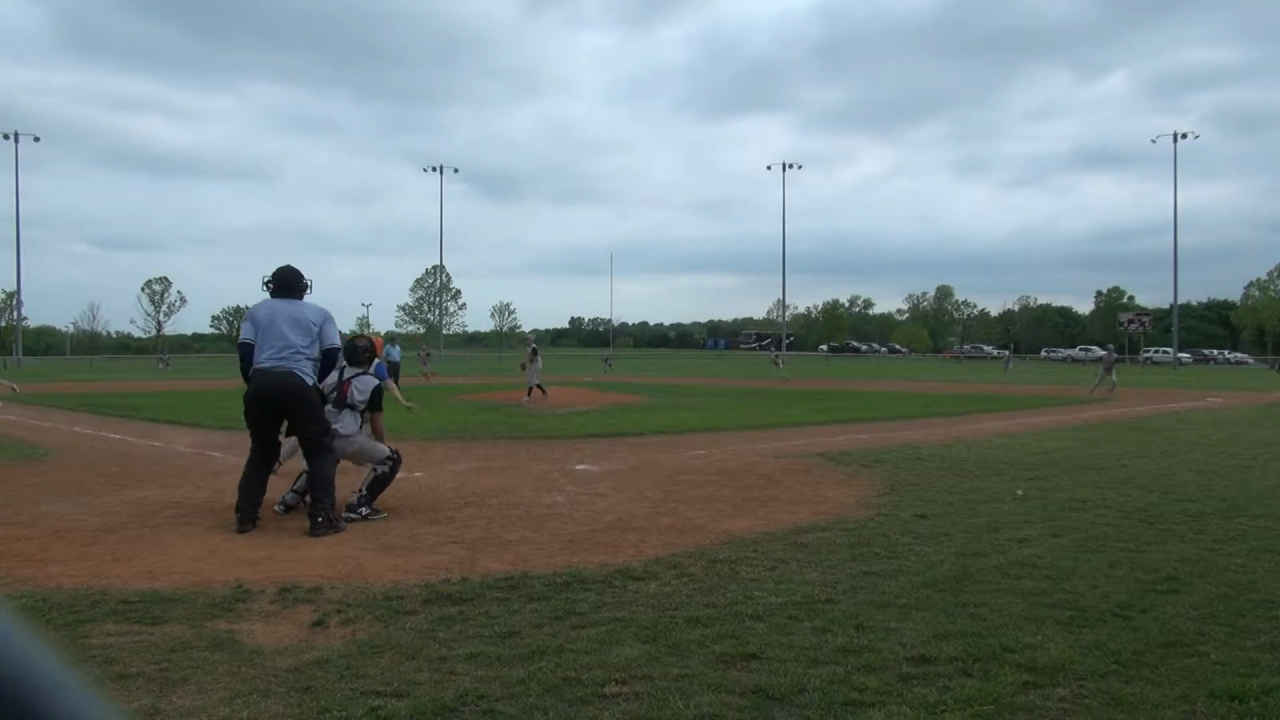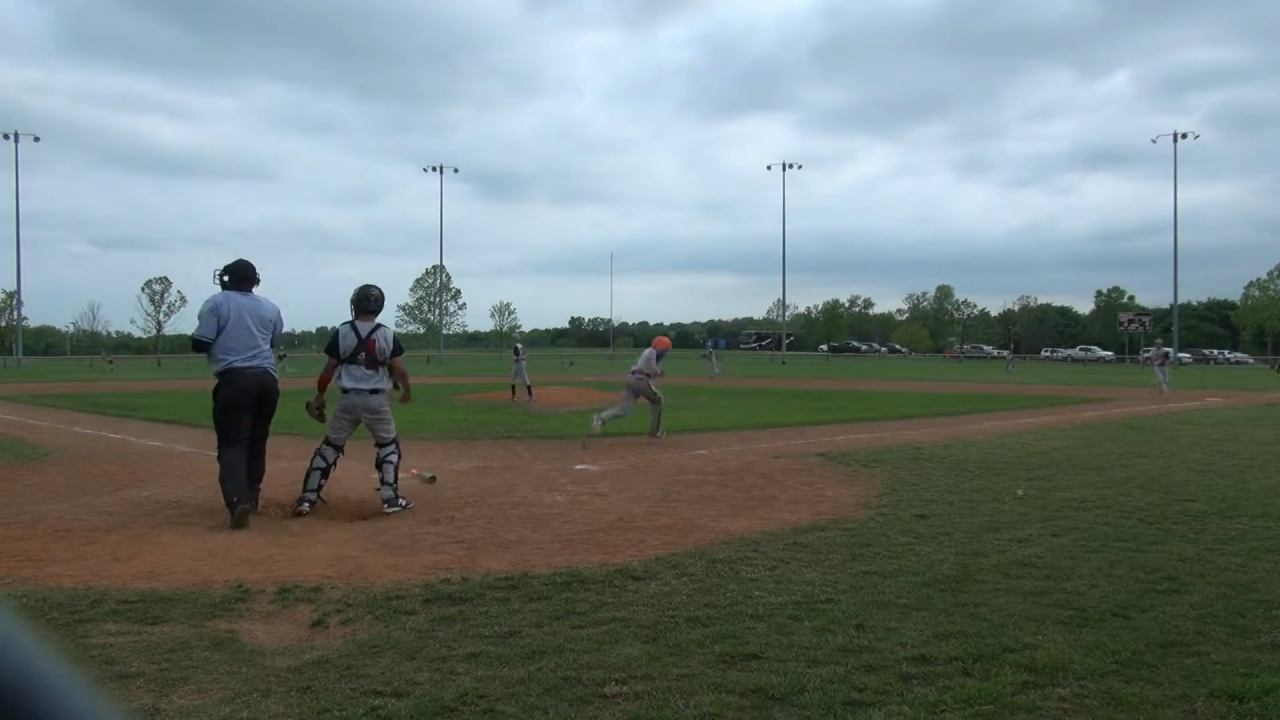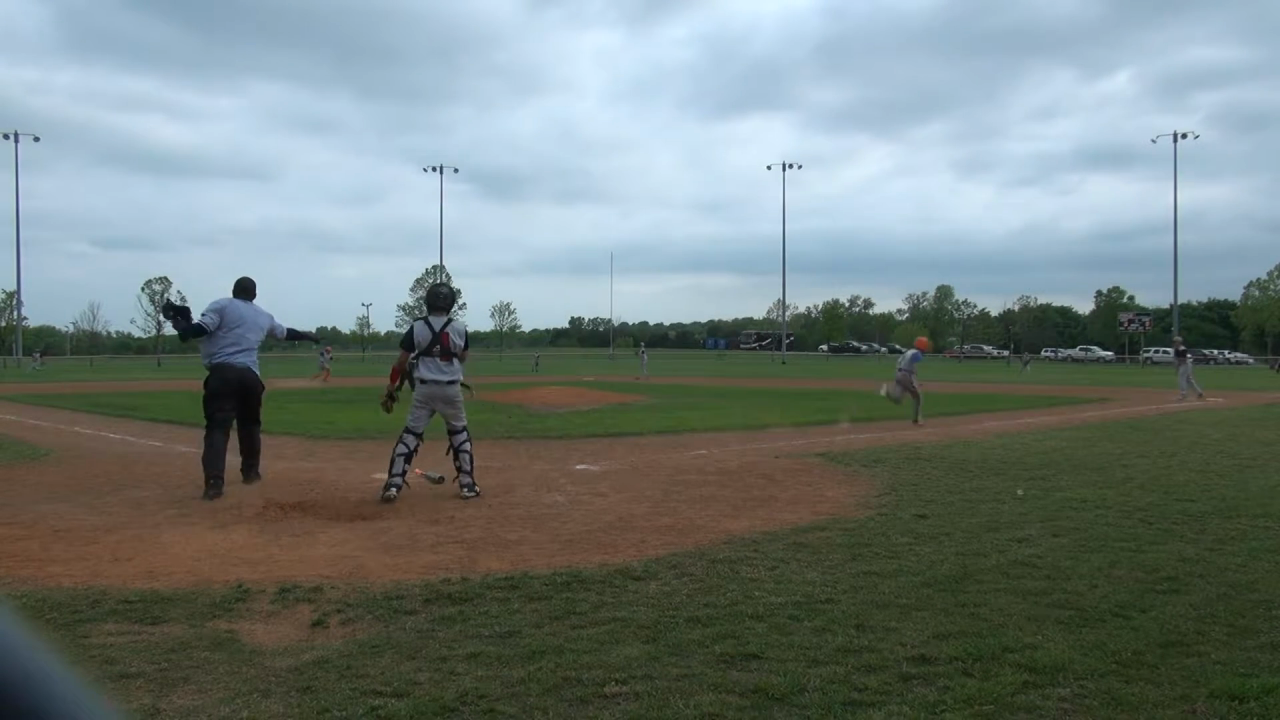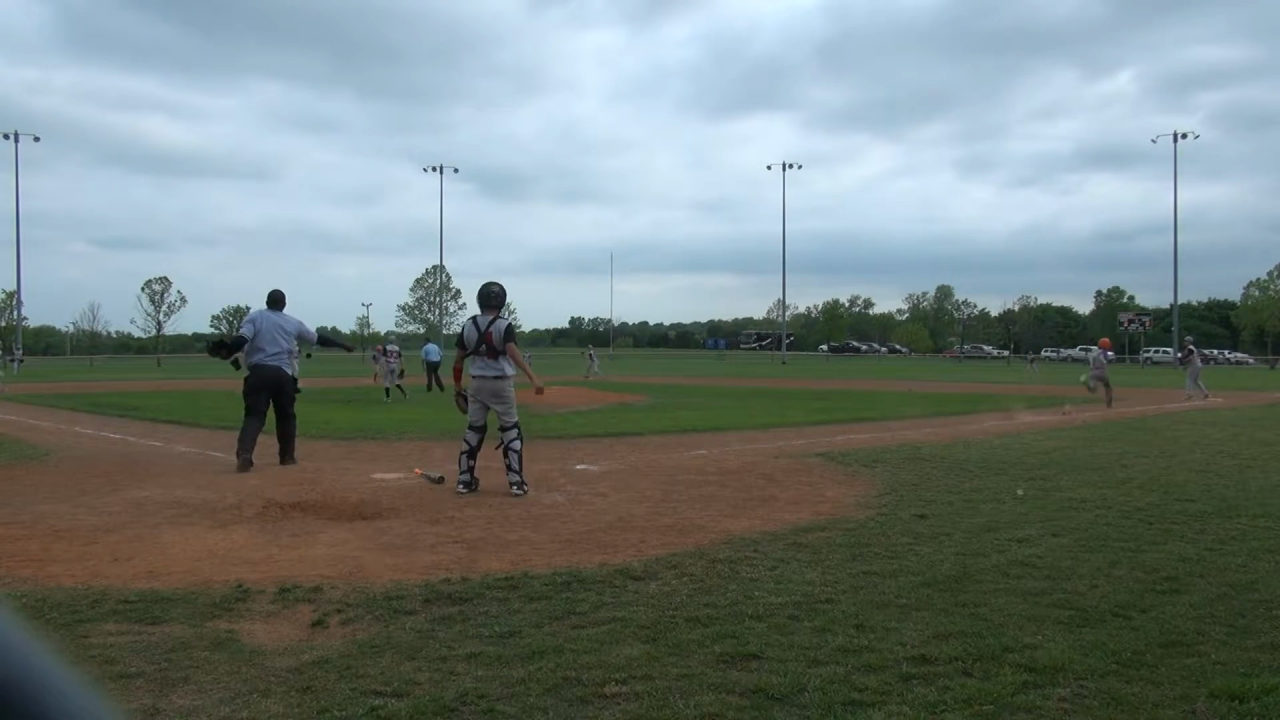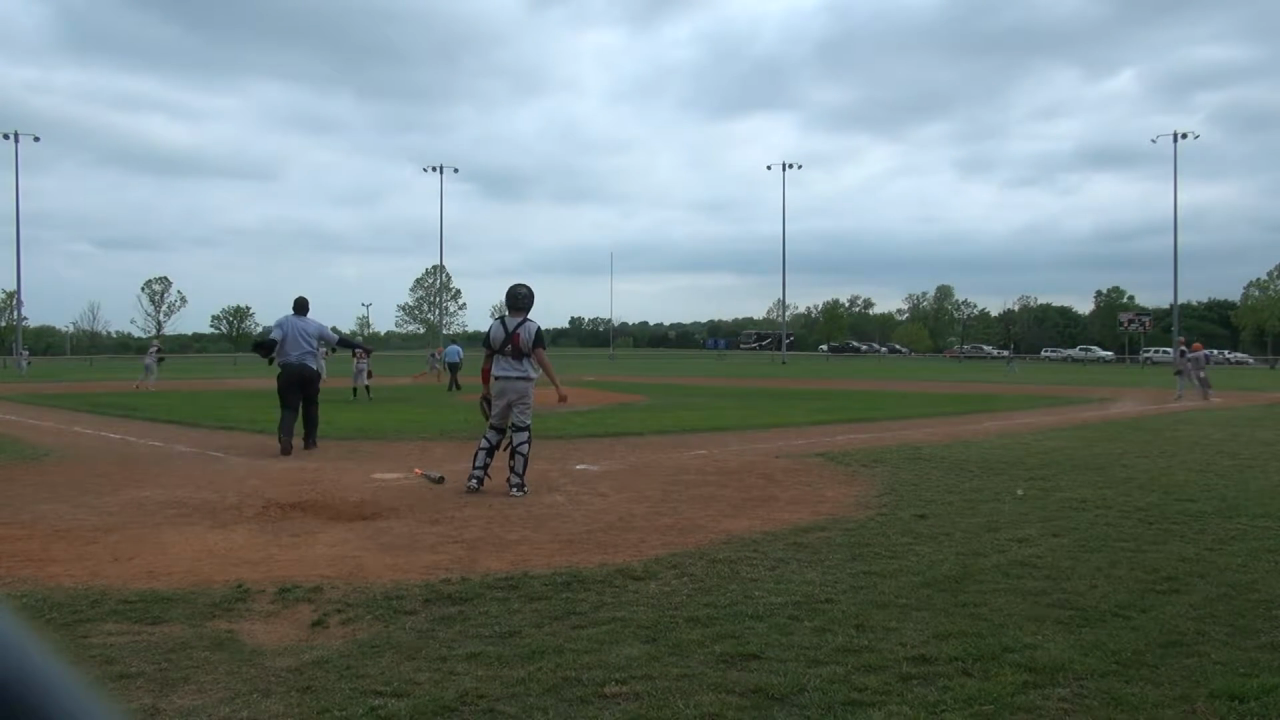
dt=1s
person 1, frame 1
left shoulder: (256, 310)
right shoulder: (319, 314)
left elbow: (245, 352)
right elbow: (331, 357)
left wrist: (253, 387)
right wrist: (317, 383)
left hip: (262, 384)
right hip: (299, 384)
left knee: (262, 450)
right knee: (320, 450)
left ankle: (245, 516)
right ankle: (322, 517)
person 1, frame 2
left shoulder: (217, 303)
right shoulder: (271, 308)
left elbow: (198, 344)
left wrist: (215, 345)
left hip: (235, 380)
right hip: (267, 379)
left knee: (232, 444)
right knee: (256, 442)
left ankle: (239, 501)
right ankle: (250, 498)
person 1, frame 3
left shoulder: (221, 305)
right shoulder: (264, 316)
left elbow: (202, 330)
right elbow: (286, 333)
left wrist: (183, 327)
right wrist: (310, 337)
left hip: (222, 373)
right hip: (250, 375)
left knee: (217, 427)
right knee: (249, 424)
left ankle: (214, 481)
right ankle: (250, 472)
person 1, frame 4
left shoulder: (254, 317)
right shoulder: (294, 323)
left elbow: (241, 340)
right elbow: (319, 339)
left wrist: (228, 353)
right wrist: (343, 346)
left hip: (258, 373)
right hip: (282, 374)
left knee: (254, 416)
right knee: (286, 416)
left ankle: (245, 454)
right ankle: (286, 456)
person 1, frame 5
left shoulder: (282, 322)
right shoulder: (317, 326)
left elbow: (272, 343)
right elbow: (339, 341)
left wrist: (266, 354)
right wrist: (360, 347)
left hip: (288, 371)
right hip: (309, 371)
left knee: (288, 407)
right knee: (310, 406)
left ankle: (285, 438)
right ankle: (310, 441)
person 2, frame 1
left shoulder: (333, 376)
right shoulder: (373, 384)
right elbow: (376, 424)
right wrist: (381, 444)
right hip: (345, 439)
right knee: (391, 458)
left ankle: (291, 500)
right ankle: (359, 506)
person 2, frame 2
left shoulder: (342, 332)
right shoulder: (387, 334)
left elbow: (330, 368)
right elbow: (400, 370)
left wrist: (319, 396)
right wrist: (407, 391)
left hip: (349, 398)
right hip: (377, 399)
left knee: (330, 446)
right knee: (388, 446)
left ankle: (307, 498)
right ankle: (389, 498)
person 2, frame 3
left shoulder: (417, 327)
right shoulder: (459, 327)
left elbow: (402, 360)
right elbow: (464, 358)
left wrist: (392, 384)
left hip: (424, 389)
right hip: (451, 389)
left knee: (410, 434)
right knee: (459, 434)
left ankle: (393, 484)
right ankle: (466, 485)
person 2, frame 4
left shoulder: (468, 326)
right shoulder: (504, 325)
left elbow: (459, 358)
right elbow: (513, 354)
left wrist: (457, 384)
right wrist: (533, 379)
left hip: (477, 384)
right hip: (501, 384)
left knee: (473, 430)
right knee: (511, 431)
left ankle: (464, 480)
right ankle: (516, 482)
person 2, frame 5
left shoulder: (495, 326)
right shoulder: (532, 328)
left elbow: (487, 359)
right elbow: (542, 359)
left wrist: (485, 386)
right wrist: (558, 386)
left hip: (500, 384)
right hip: (523, 386)
left knee: (494, 429)
right knee: (521, 432)
left ankle: (476, 477)
right ankle: (516, 483)
